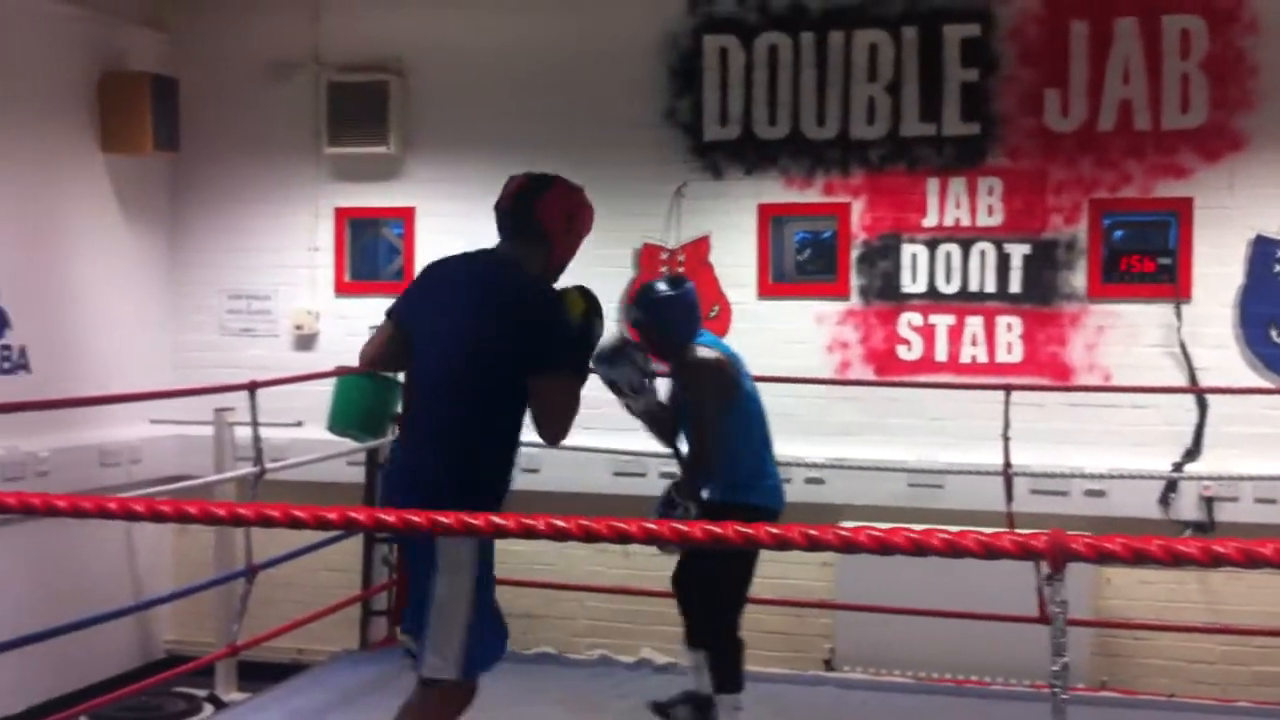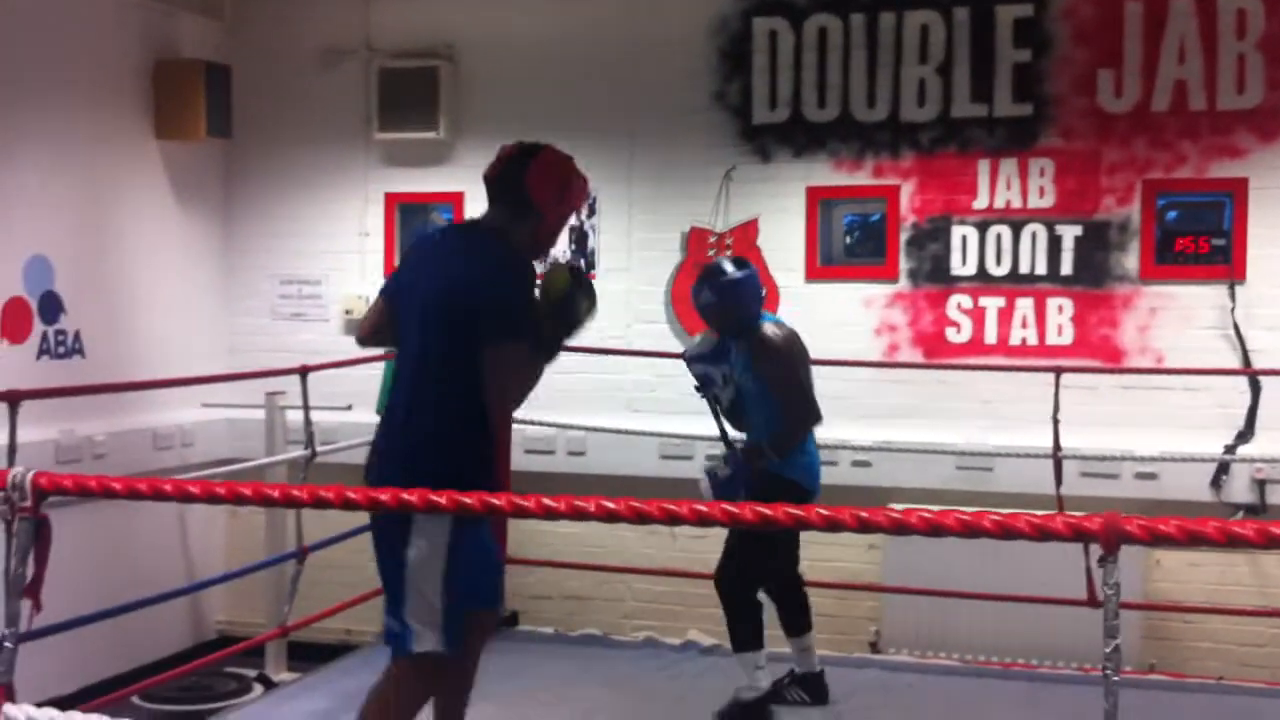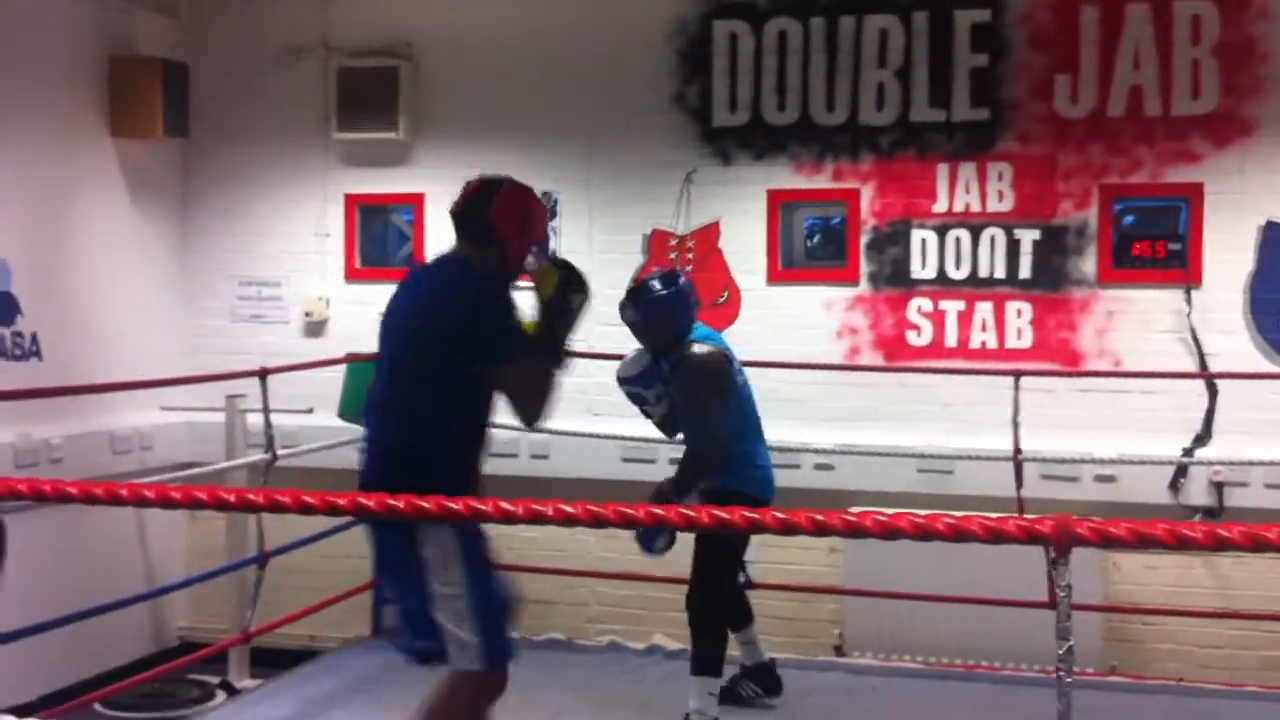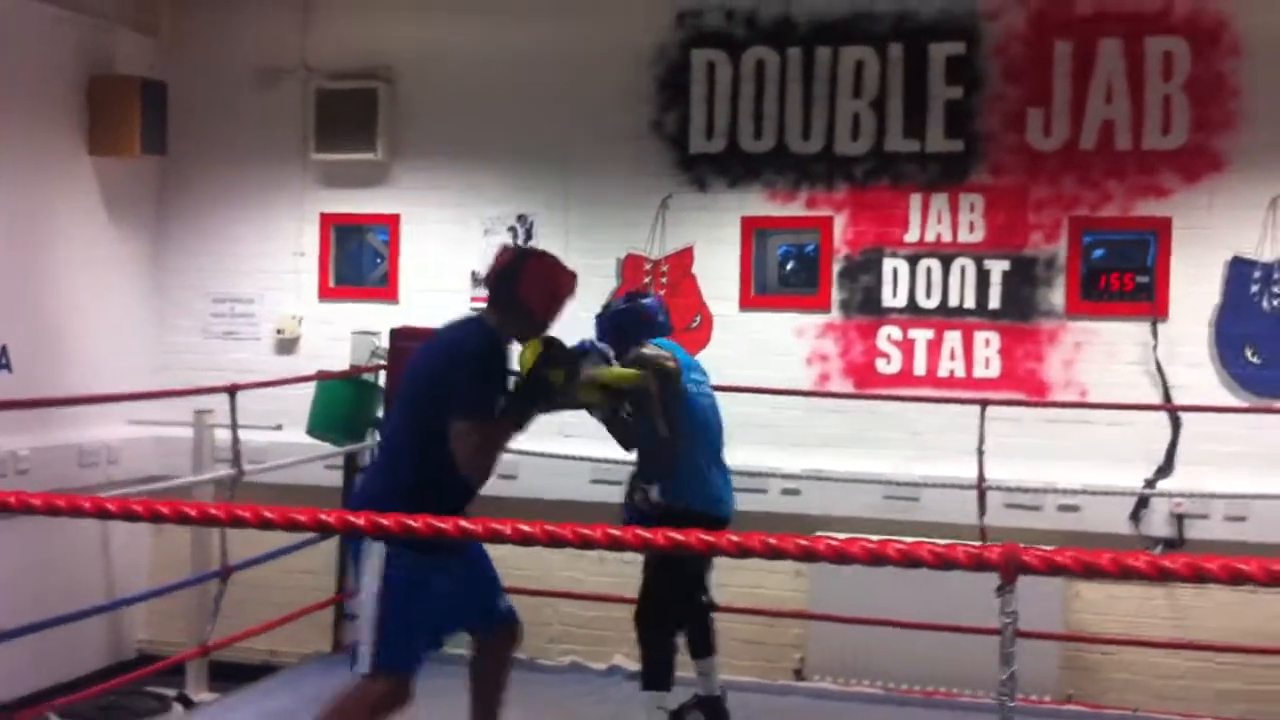
dt=0.4s
person 1, frame 1
left shoulder: (440, 276)
right shoulder: (537, 303)
left elbow: (374, 356)
right elbow: (552, 426)
right wrist: (578, 352)
left hip: (414, 483)
right hip: (456, 498)
left knee: (458, 663)
person 1, frame 2
left shoulder: (435, 247)
right shoulder: (506, 269)
left elbow: (371, 330)
right elbow: (502, 396)
right wrist: (551, 331)
left hip: (413, 463)
right hip: (436, 476)
left knee: (477, 611)
right knee: (422, 656)
person 1, frame 3
left shoulder: (423, 283)
right shoulder: (480, 293)
right elbow: (530, 406)
left wrist: (524, 338)
right wrist: (555, 326)
left hip: (404, 485)
right hip: (423, 496)
right knee: (481, 670)
person 1, frame 4
left shoulder: (476, 342)
right shoulder: (475, 353)
right elbow: (472, 462)
right wrist: (525, 400)
left hip: (439, 522)
left knee: (500, 631)
person 2, frame 1
left shoulder: (700, 363)
right shoulder: (693, 358)
left elbow: (704, 448)
right elbow: (672, 430)
left wrist: (681, 500)
right wrist: (634, 388)
left hip: (746, 501)
right hip: (732, 496)
left knee: (718, 612)
right knee: (691, 588)
person 2, frame 2
left shoulder: (772, 341)
right shoulder: (739, 343)
left elbow: (805, 415)
left wrist: (751, 457)
right wrist: (719, 386)
left hip: (784, 475)
right hip: (775, 473)
left knee: (734, 579)
right knee: (779, 576)
right ankle: (809, 675)
person 2, frame 3
left shoulder: (697, 357)
right shoulder: (680, 353)
left elbow: (706, 445)
right elbow: (678, 426)
left wrist: (667, 499)
right wrist: (653, 401)
left hip: (737, 485)
right hip: (734, 480)
left knee: (705, 598)
right knee: (720, 581)
right ankle: (759, 669)
person 2, frame 4
left shoulder: (640, 359)
right shoulder: (678, 359)
left elbow: (656, 438)
right elbow: (631, 436)
left wrist: (637, 493)
left hip: (686, 503)
right hip: (712, 500)
left knee: (655, 615)
right knee: (687, 601)
